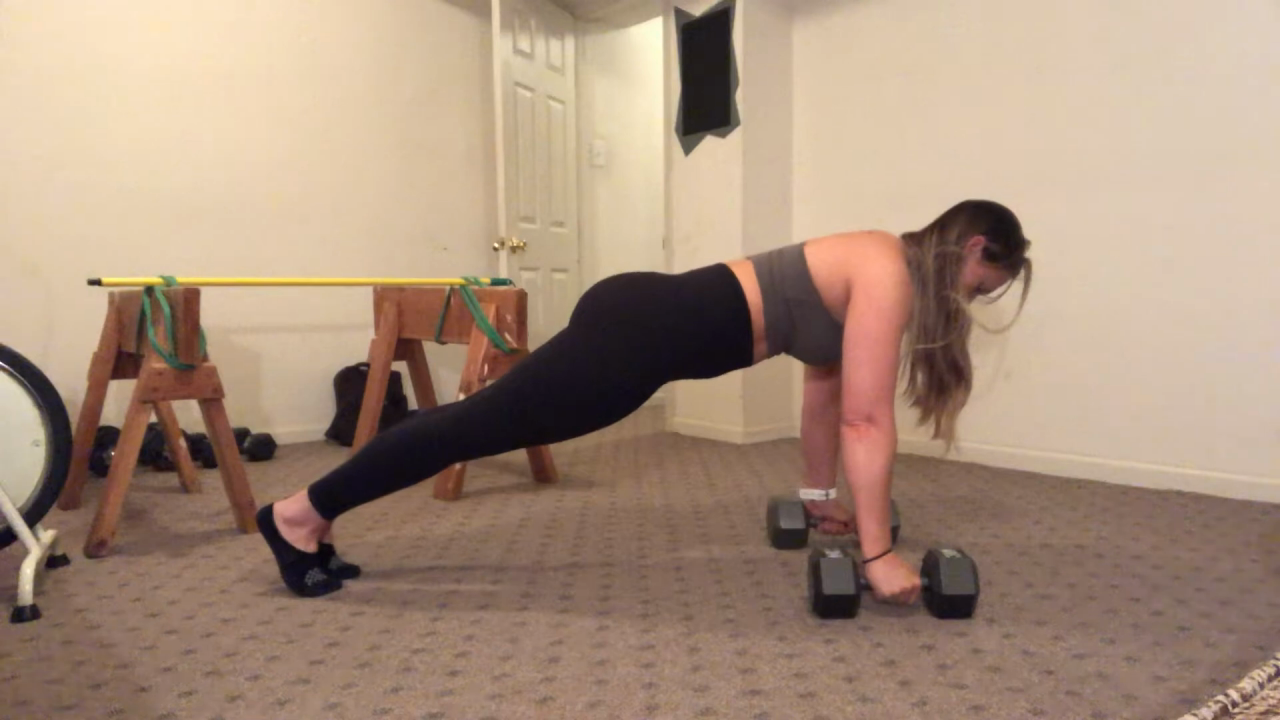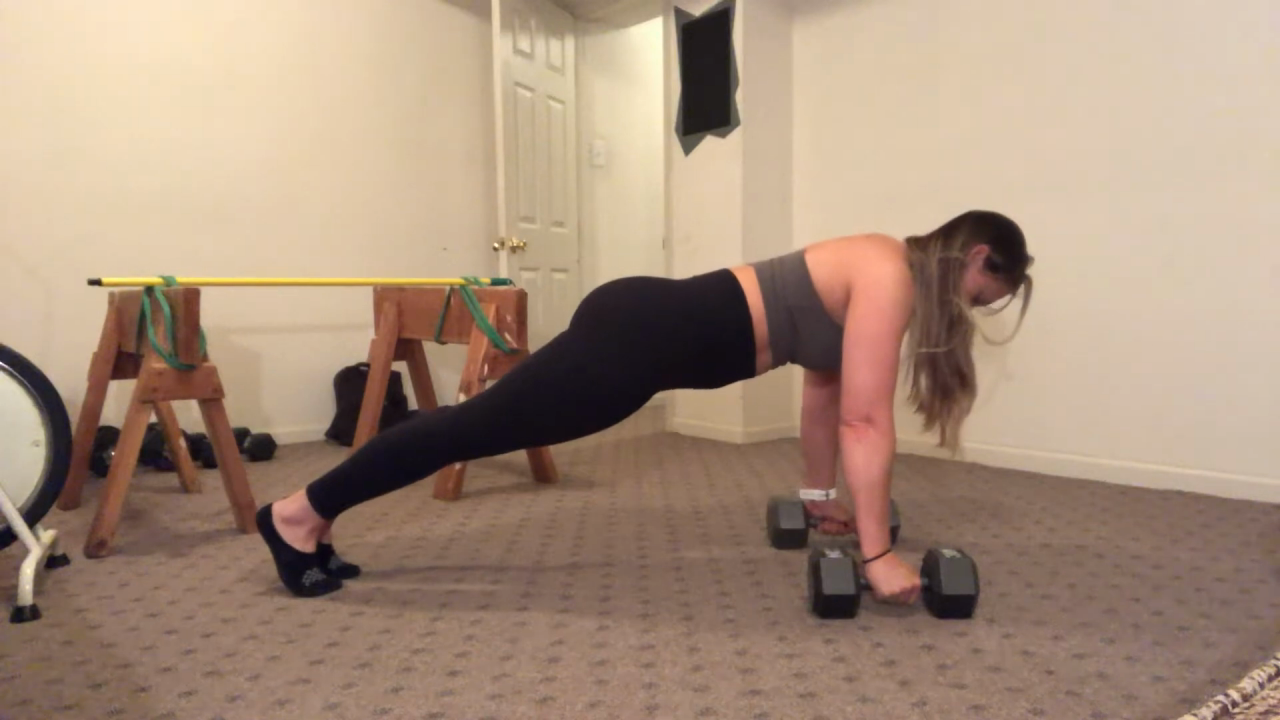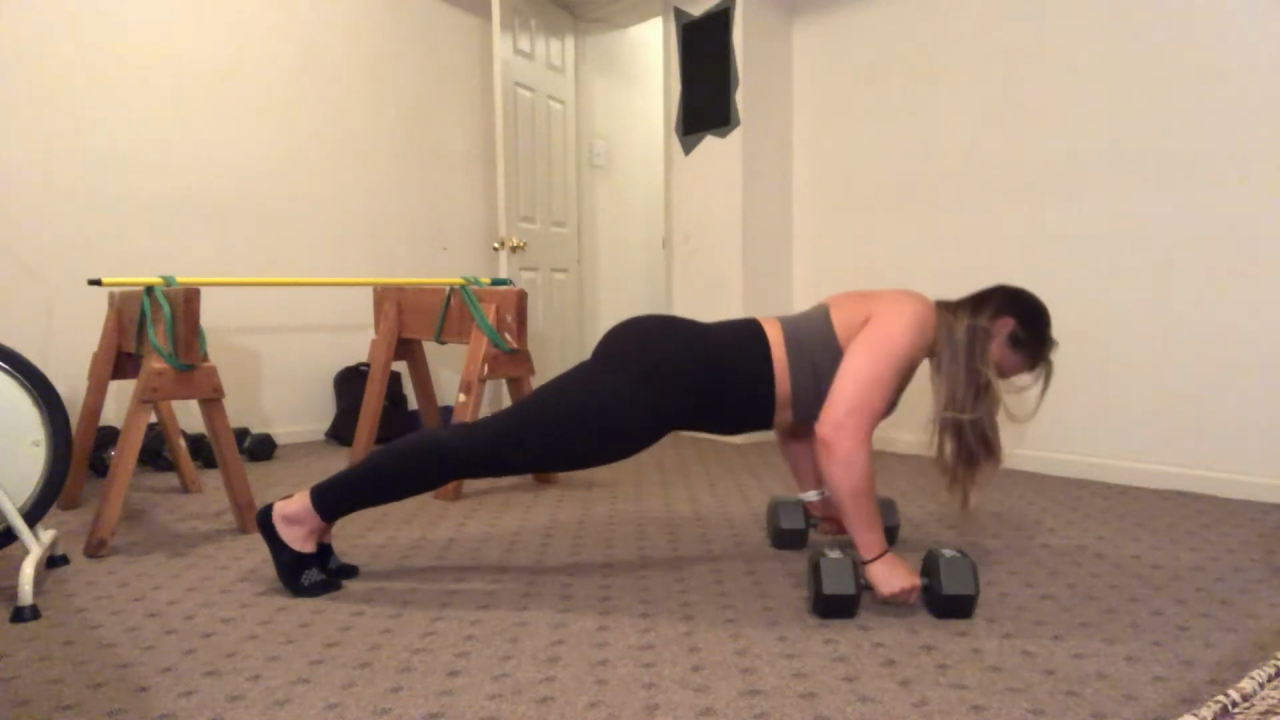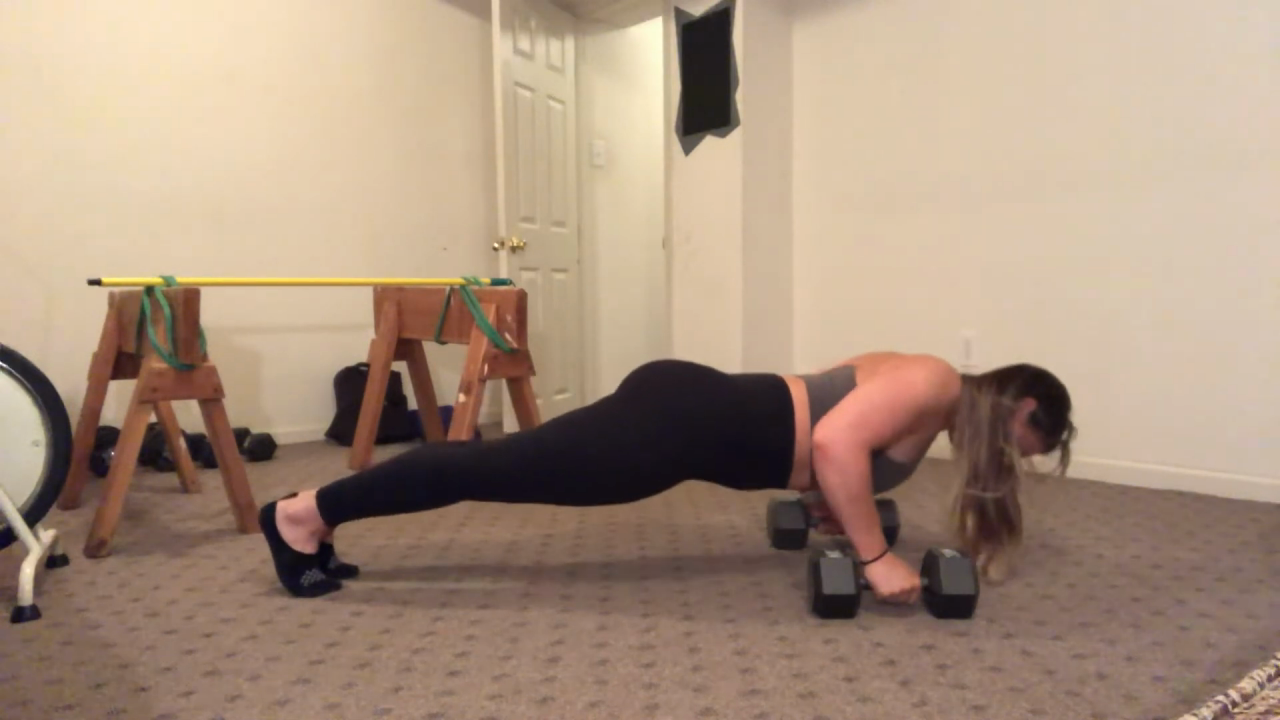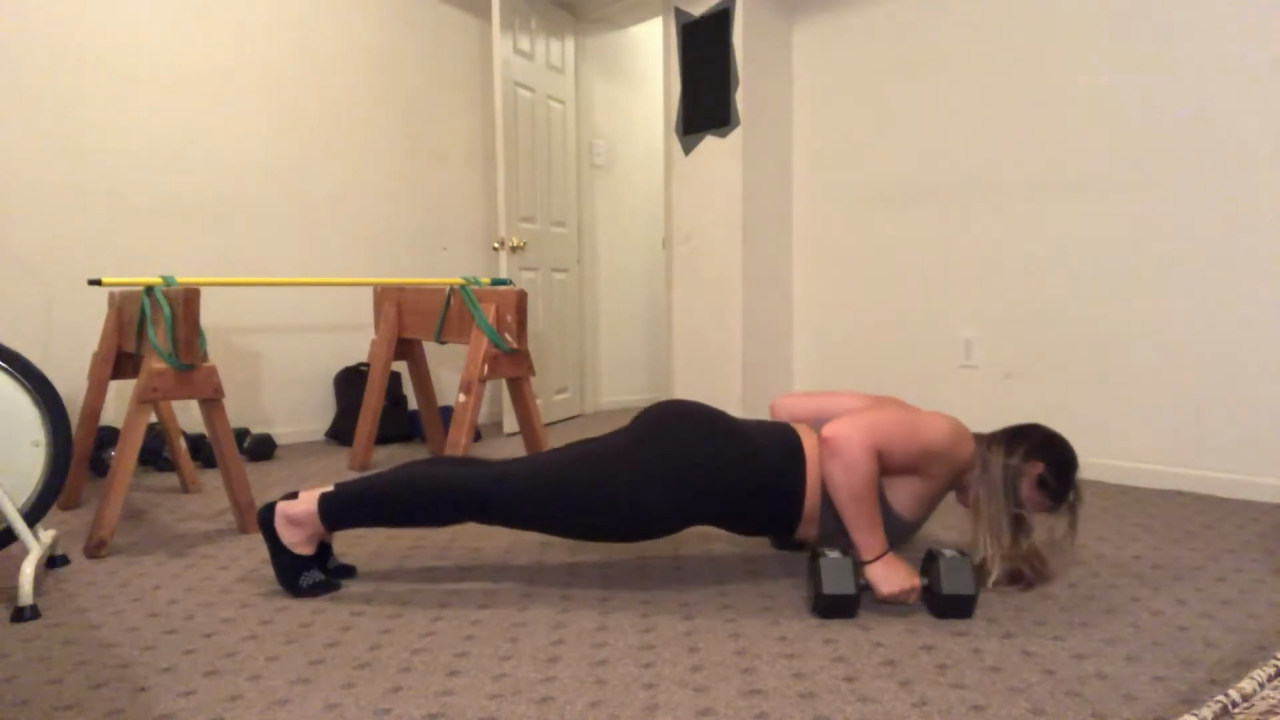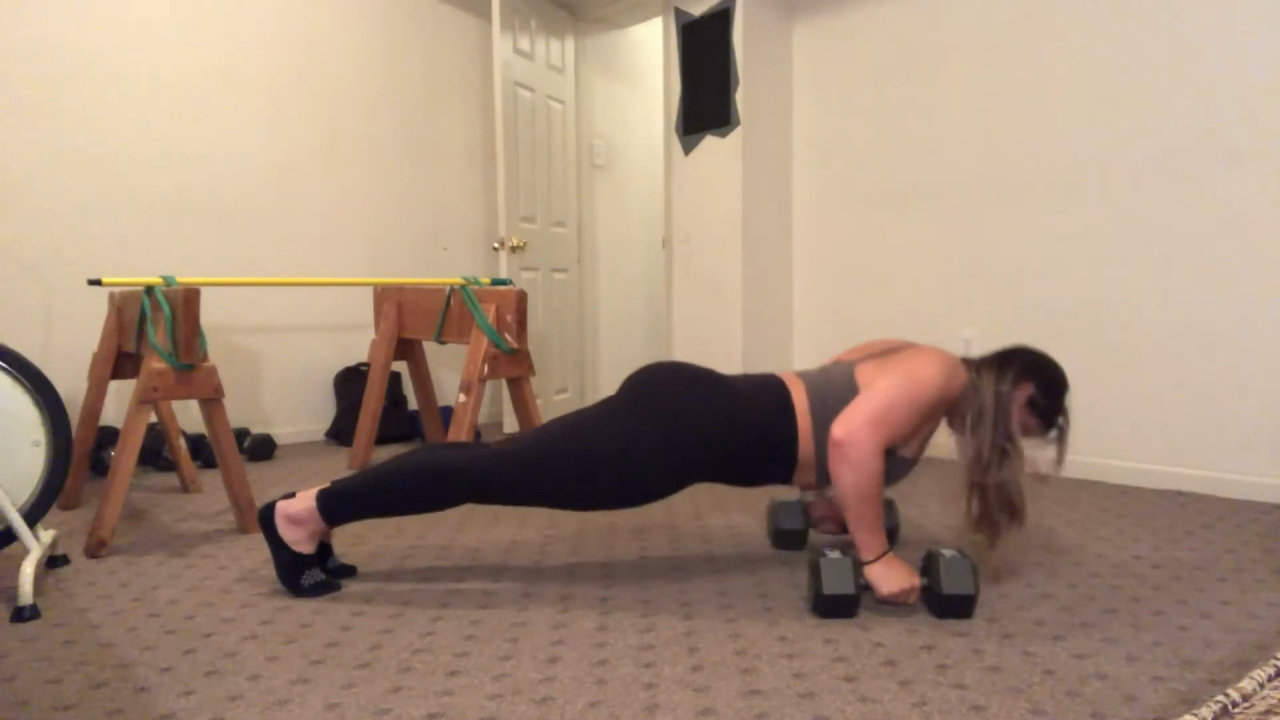
dt=0.7s
person 1, frame 1
left shoulder: (873, 266)
right shoulder: (890, 273)
left elbow: (824, 388)
right elbow: (865, 419)
left wrist: (819, 496)
right wrist: (878, 553)
left hip: (650, 321)
right hip: (642, 330)
left knee: (484, 423)
right knee: (481, 426)
left ankle: (317, 512)
right ankle: (300, 514)
person 1, frame 2
left shoulder: (875, 270)
right shoulder: (891, 273)
left elbow: (824, 389)
right elbow: (864, 420)
left wrist: (819, 495)
right wrist: (878, 554)
left hip: (654, 326)
right hip: (643, 335)
left knee: (482, 425)
right knee: (479, 426)
left ankle: (316, 514)
right ankle: (299, 512)
person 1, frame 3
left shoulder: (894, 323)
right shoulder: (915, 320)
left elbow: (796, 414)
right elbow: (840, 433)
left wrist: (821, 499)
right wrist: (876, 556)
left hip: (675, 368)
right hip: (664, 375)
left knee: (493, 446)
right knee: (490, 447)
left ankle: (316, 514)
right ankle: (301, 515)
person 1, frame 4
left shoulder: (911, 382)
right shoulder: (938, 385)
right elbow: (836, 443)
left wrist: (830, 507)
right wrist: (876, 557)
left hip: (691, 409)
right hip: (686, 424)
left knee: (504, 463)
right knee: (499, 469)
left ankle: (320, 511)
right ankle: (306, 513)
person 1, frame 5
left shoulder: (917, 432)
right shoulder: (950, 447)
left elbow: (789, 405)
right elbow: (844, 441)
left wrist: (814, 508)
right wrist: (876, 557)
left hip: (699, 444)
right hip: (694, 469)
left knee: (504, 483)
right knee: (499, 494)
left ankle: (320, 505)
right ankle: (305, 513)
person 1, frame 6
left shoulder: (904, 358)
right shoulder: (942, 375)
right elbow: (851, 437)
left wrist: (819, 498)
right wrist: (877, 557)
left hip: (692, 406)
right hip: (689, 428)
left knee: (502, 463)
right knee: (497, 473)
left ankle: (320, 505)
right ankle: (306, 512)
